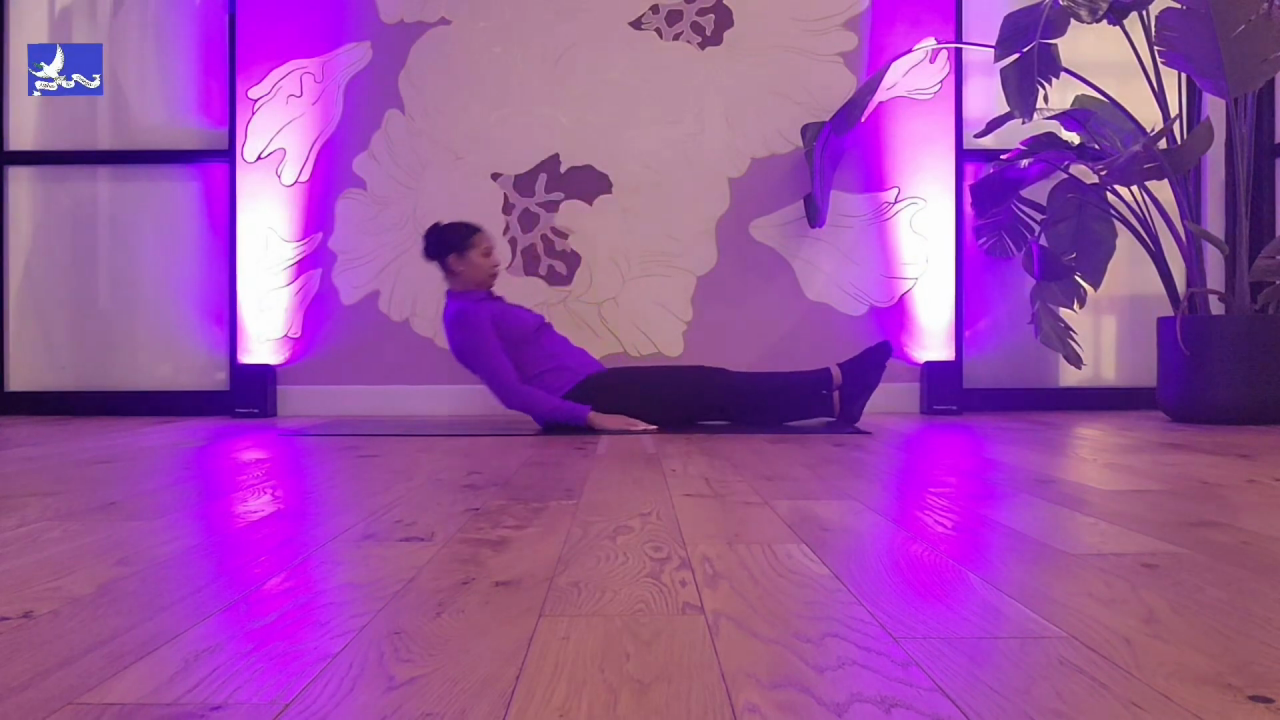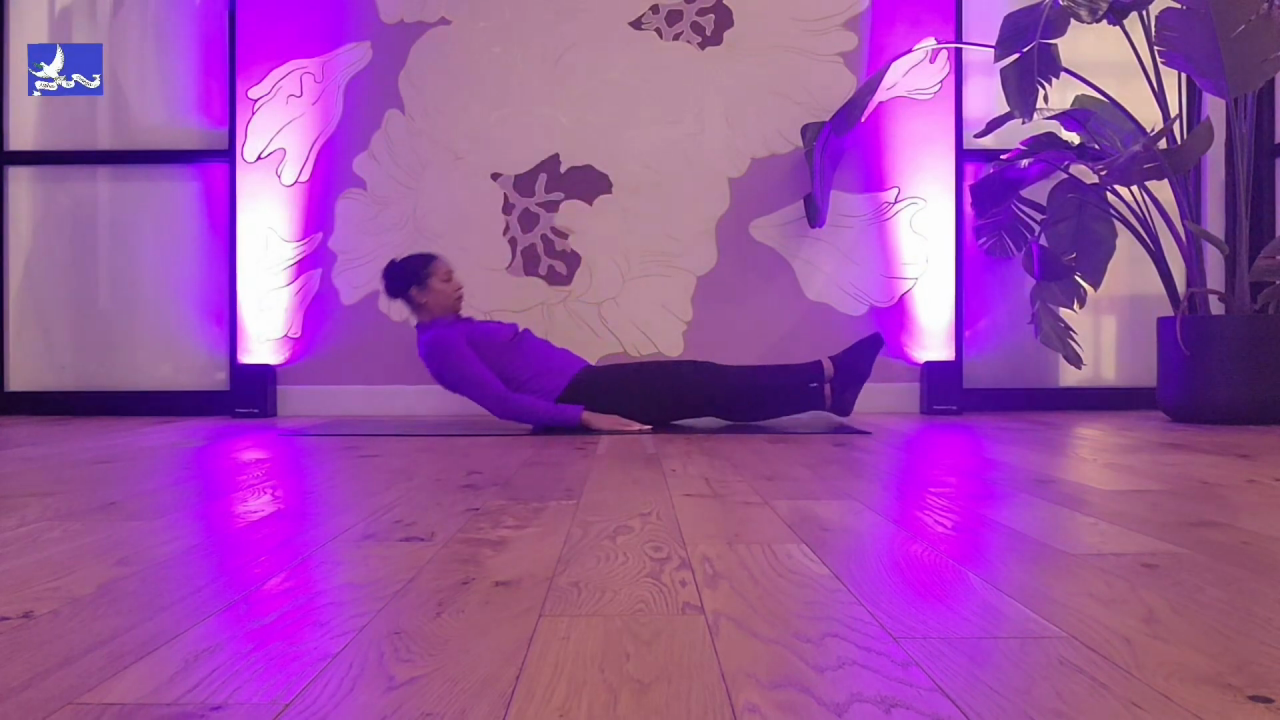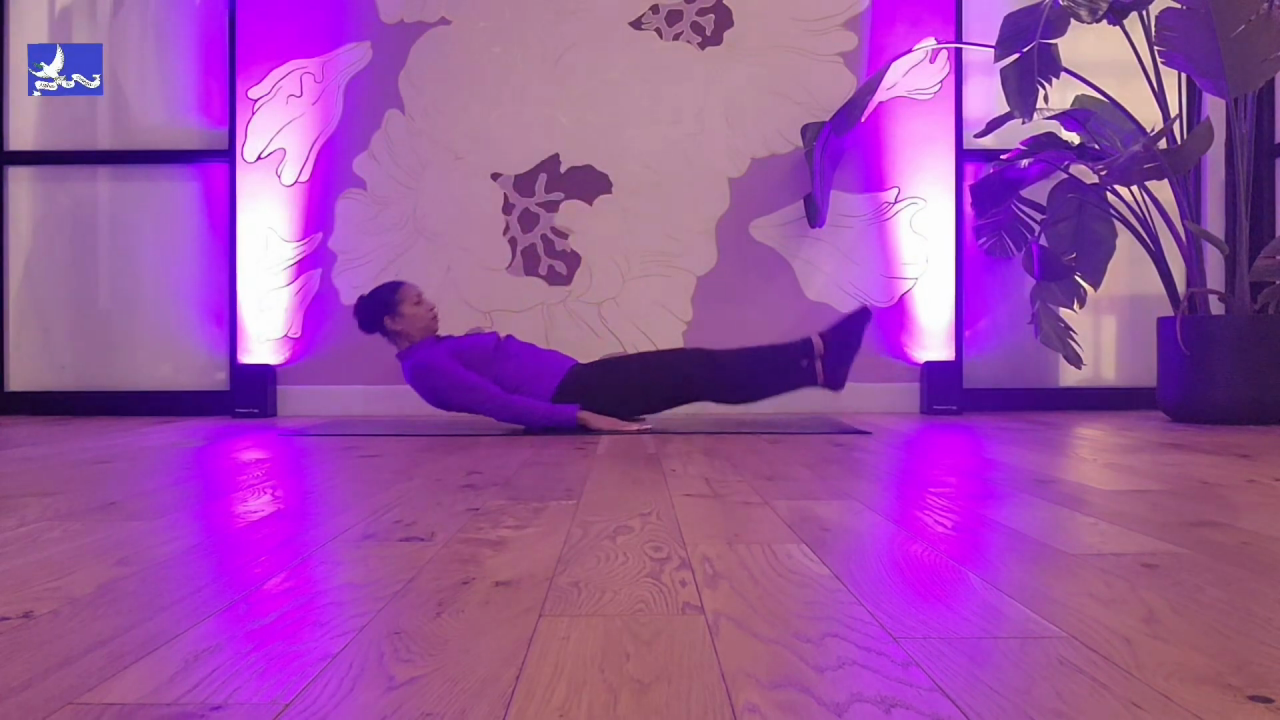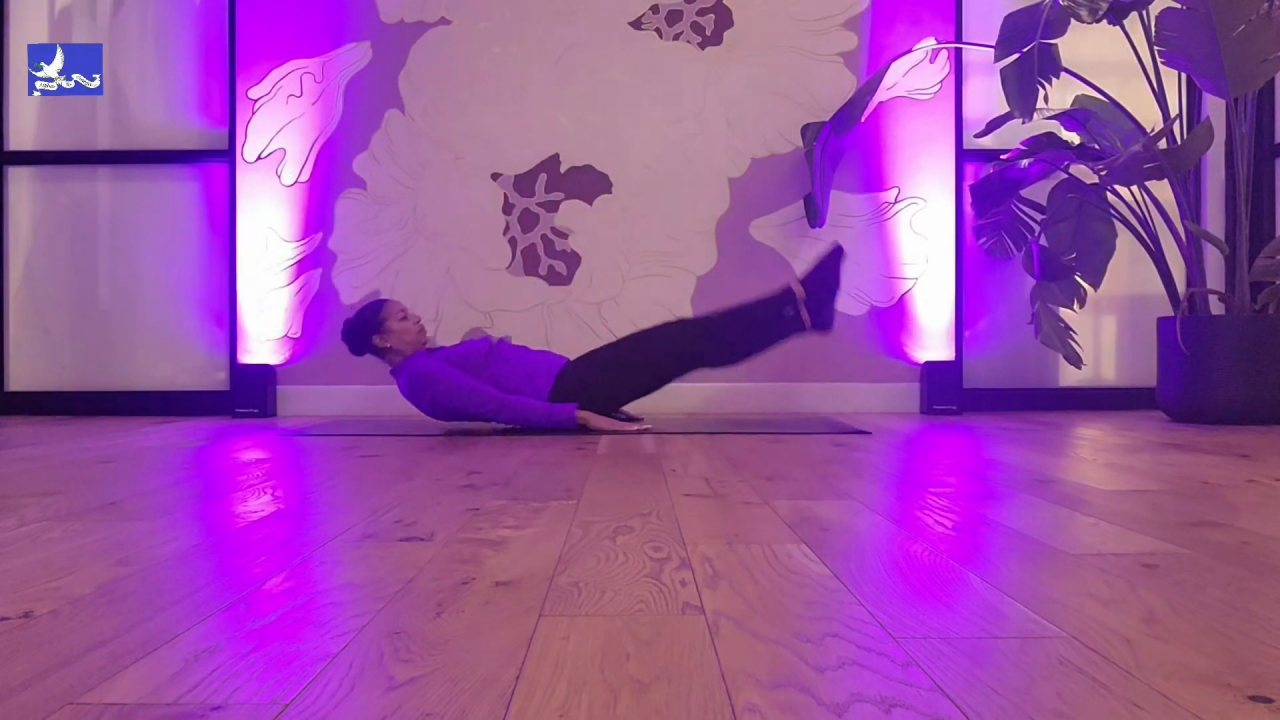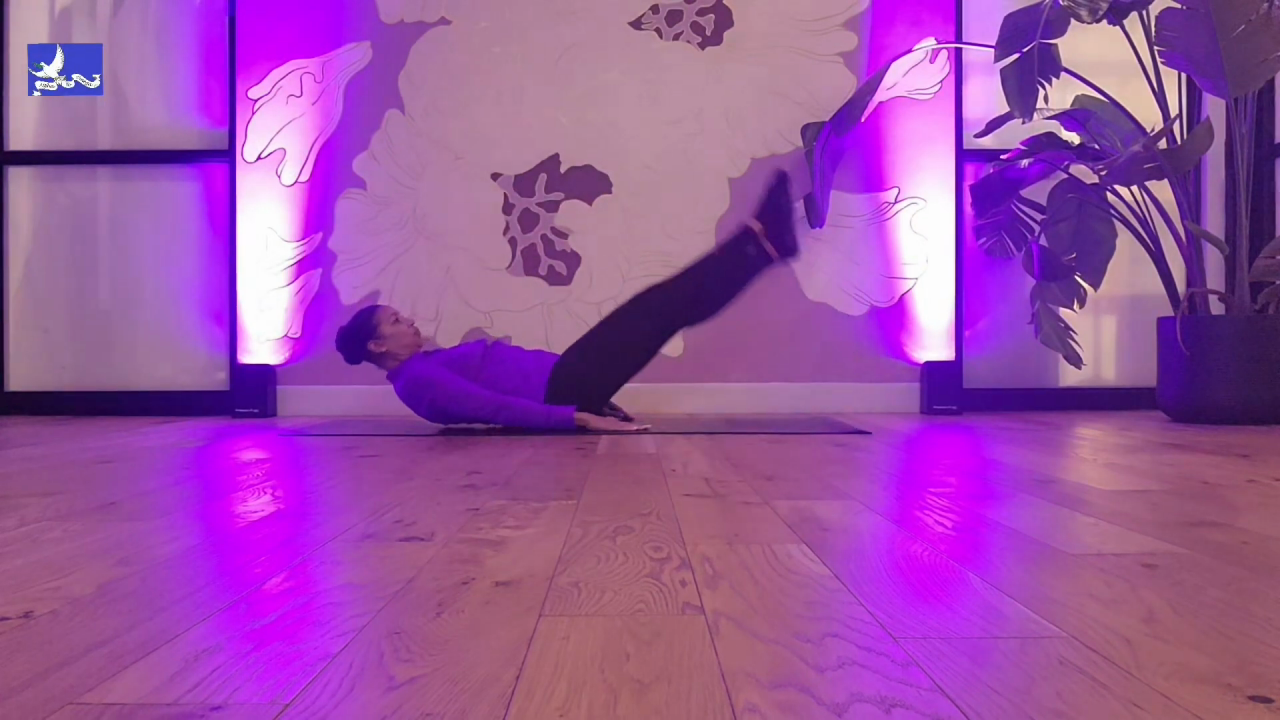
dt=0.2s
person 1, frame 1
left shoulder: (482, 306)
right shoulder: (465, 316)
right elbow: (511, 391)
left wrist: (595, 406)
right wrist: (592, 417)
left hip: (586, 388)
right hip: (576, 400)
left knee: (703, 386)
right knee: (706, 389)
left ankle: (831, 388)
right ankle: (832, 391)
person 1, frame 2
left shoulder: (456, 330)
right shoulder: (440, 341)
right elbow: (499, 401)
left wrist: (588, 405)
right wrist: (585, 415)
left hip: (579, 385)
right hip: (568, 399)
left knee: (697, 382)
right knee: (699, 386)
left ankle: (823, 379)
right ankle: (824, 385)
person 1, frame 3
left shoulder: (440, 351)
right shoulder: (425, 364)
right elbow: (499, 403)
left wrist: (584, 408)
right wrist: (583, 415)
left hip: (573, 383)
right hip: (568, 396)
left knee: (690, 368)
right knee: (694, 372)
left ankle: (814, 355)
right ankle: (814, 361)
person 1, frame 4
left shoulder: (432, 363)
right shoulder: (420, 376)
right elbow: (497, 405)
left wrist: (583, 408)
right wrist: (581, 416)
left hip: (566, 381)
right hip: (566, 391)
left knee: (684, 341)
right knee: (685, 342)
left ankle: (797, 304)
right ankle: (797, 307)
person 1, frame 5
left shoulder: (429, 369)
right shoulder: (417, 381)
right elbow: (494, 408)
left wrist: (587, 403)
right wrist: (580, 417)
left hip: (560, 379)
right hip: (563, 387)
left knee: (661, 308)
right knee: (661, 307)
left ankle: (760, 241)
right ankle: (761, 244)
